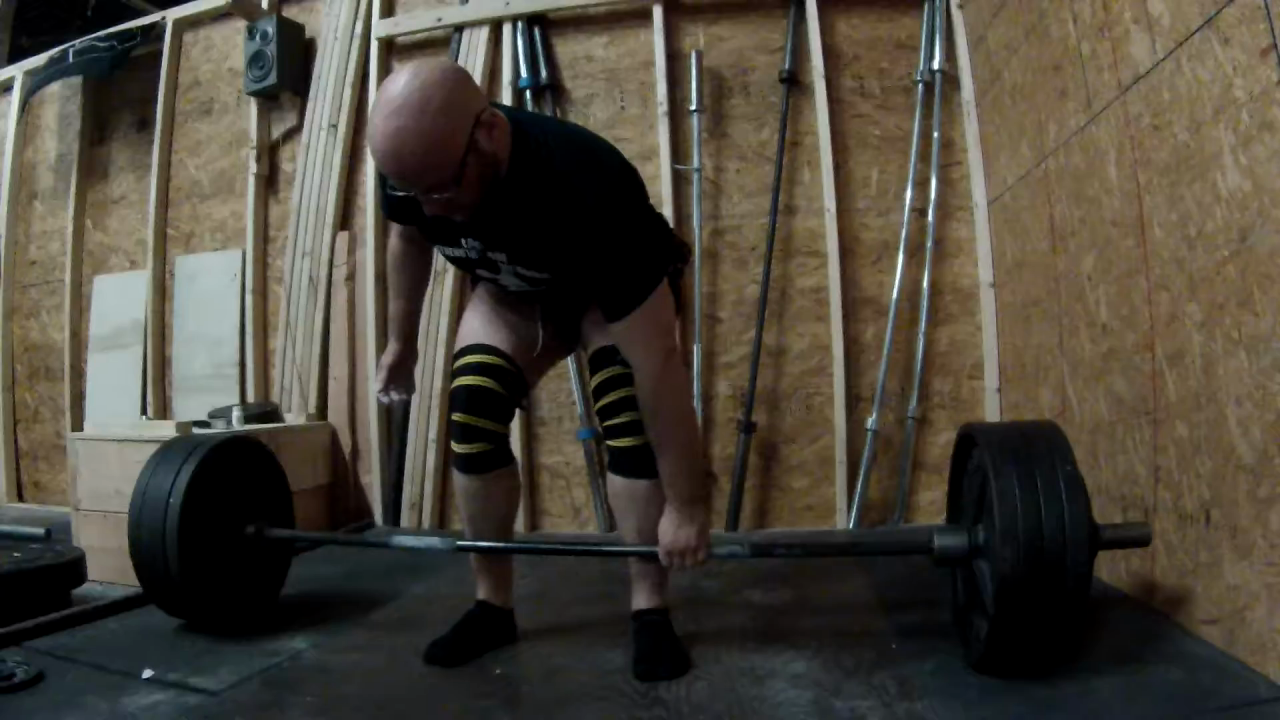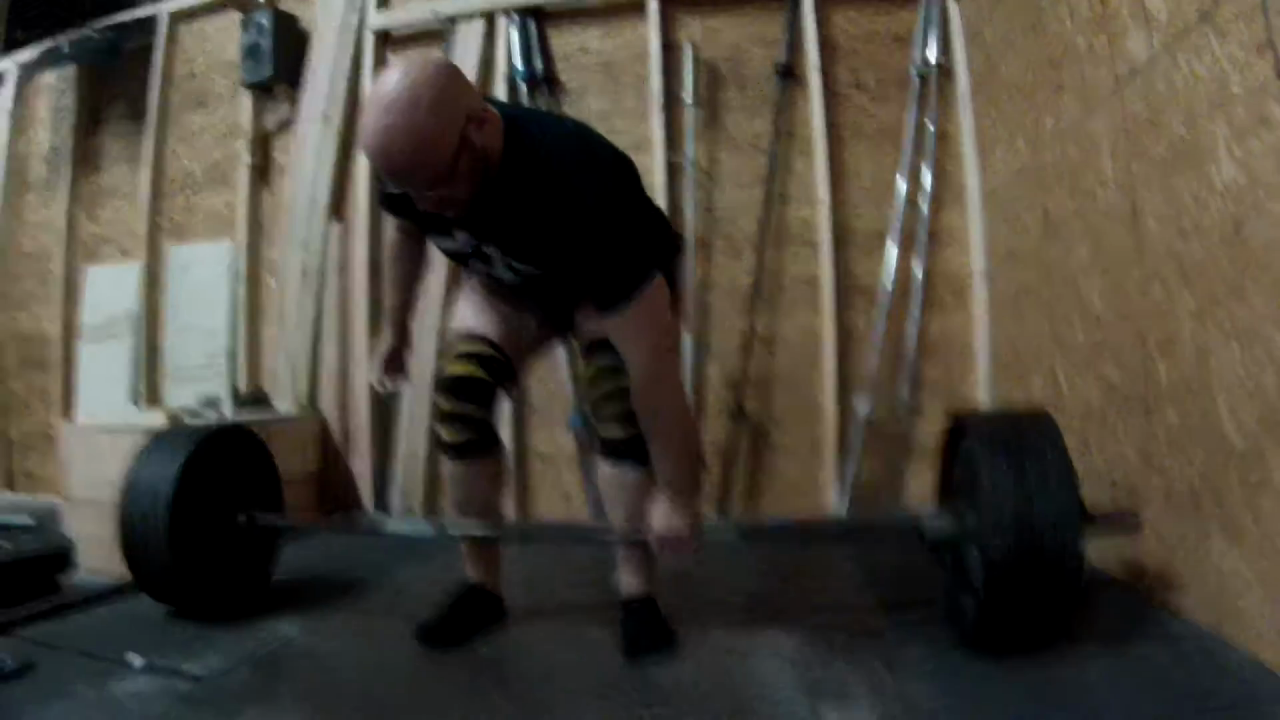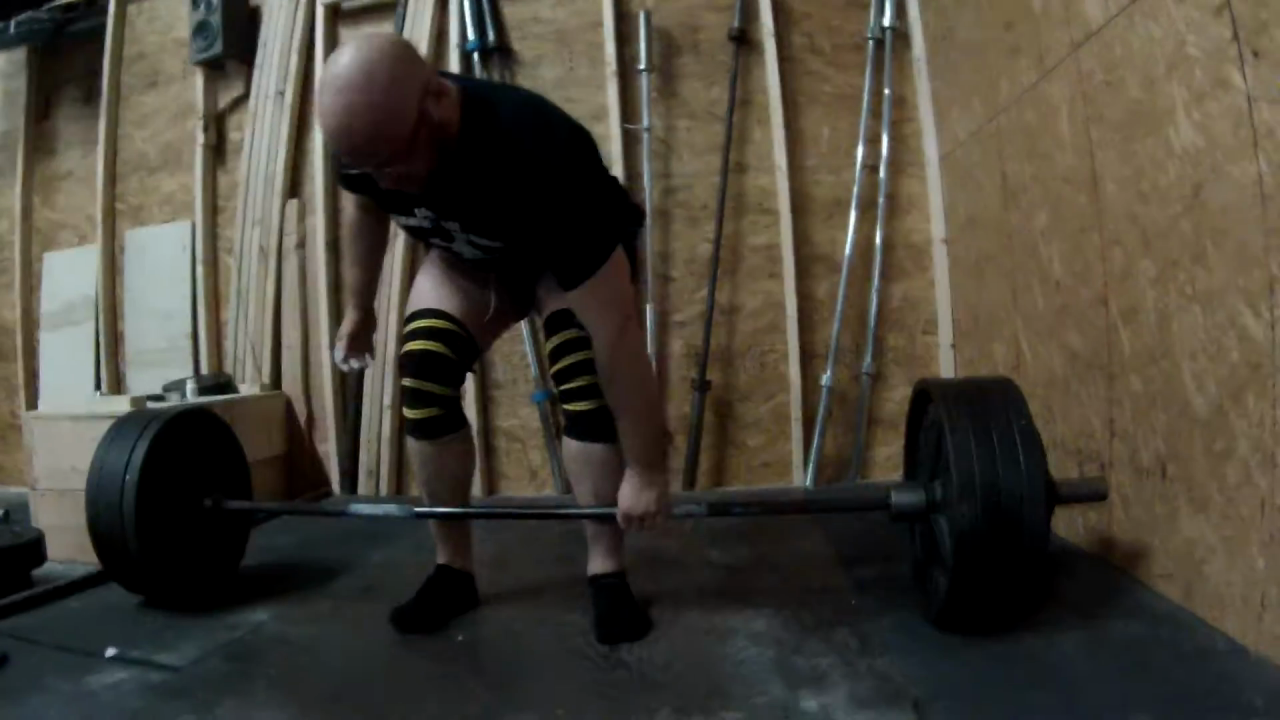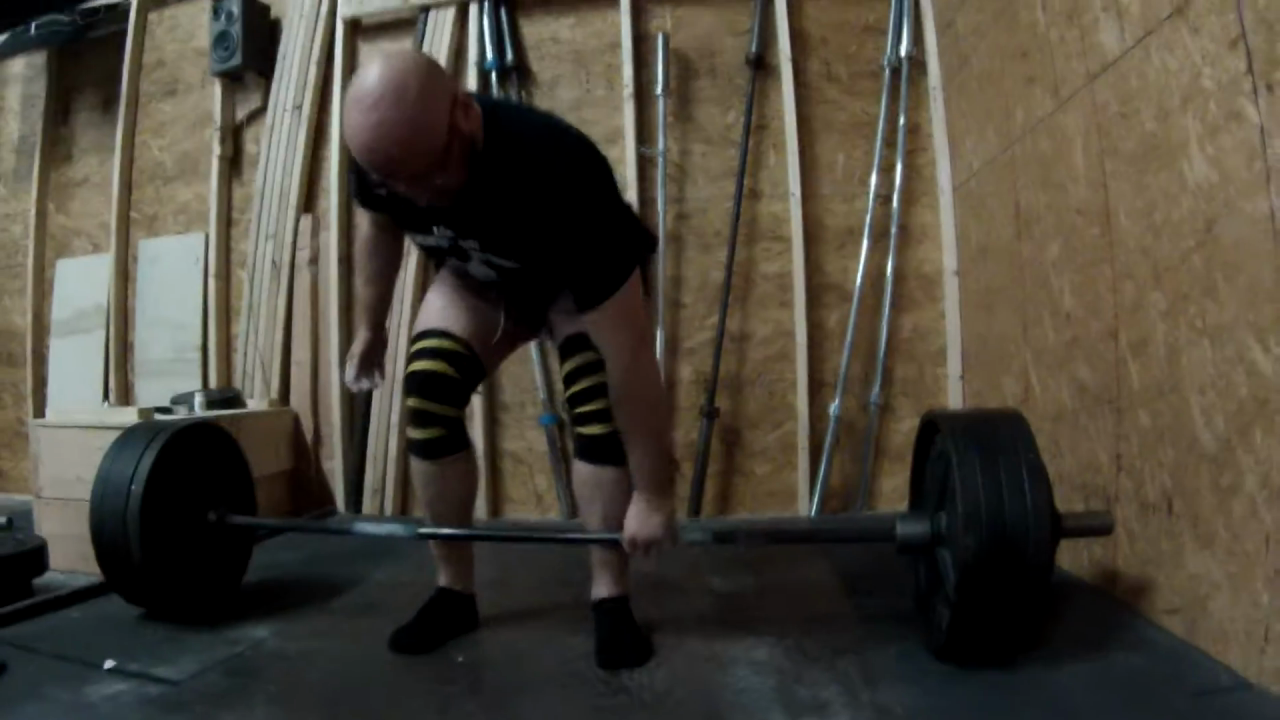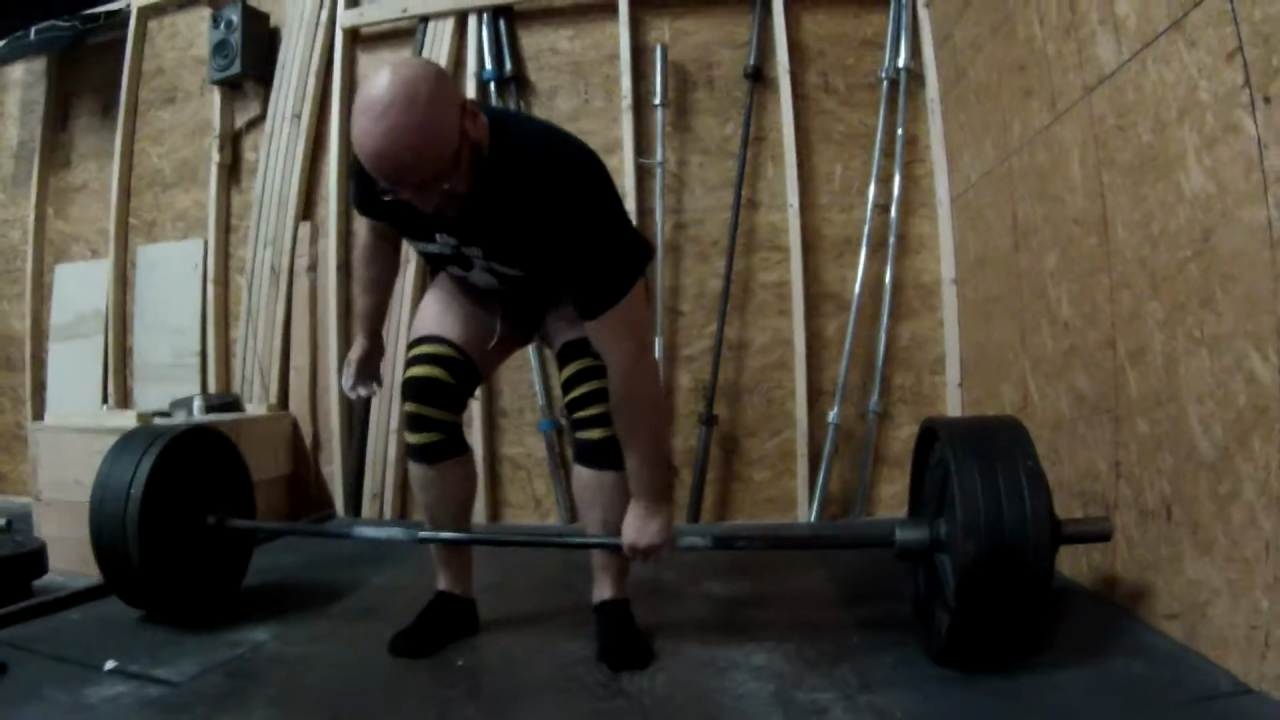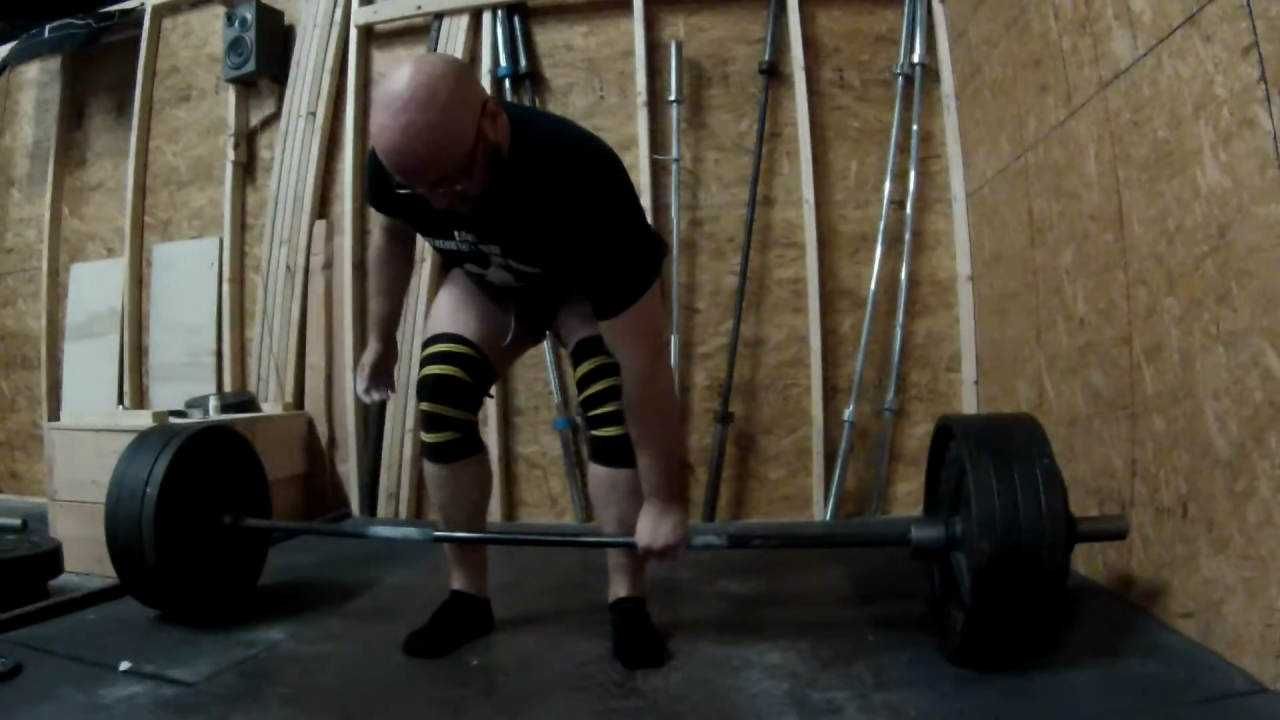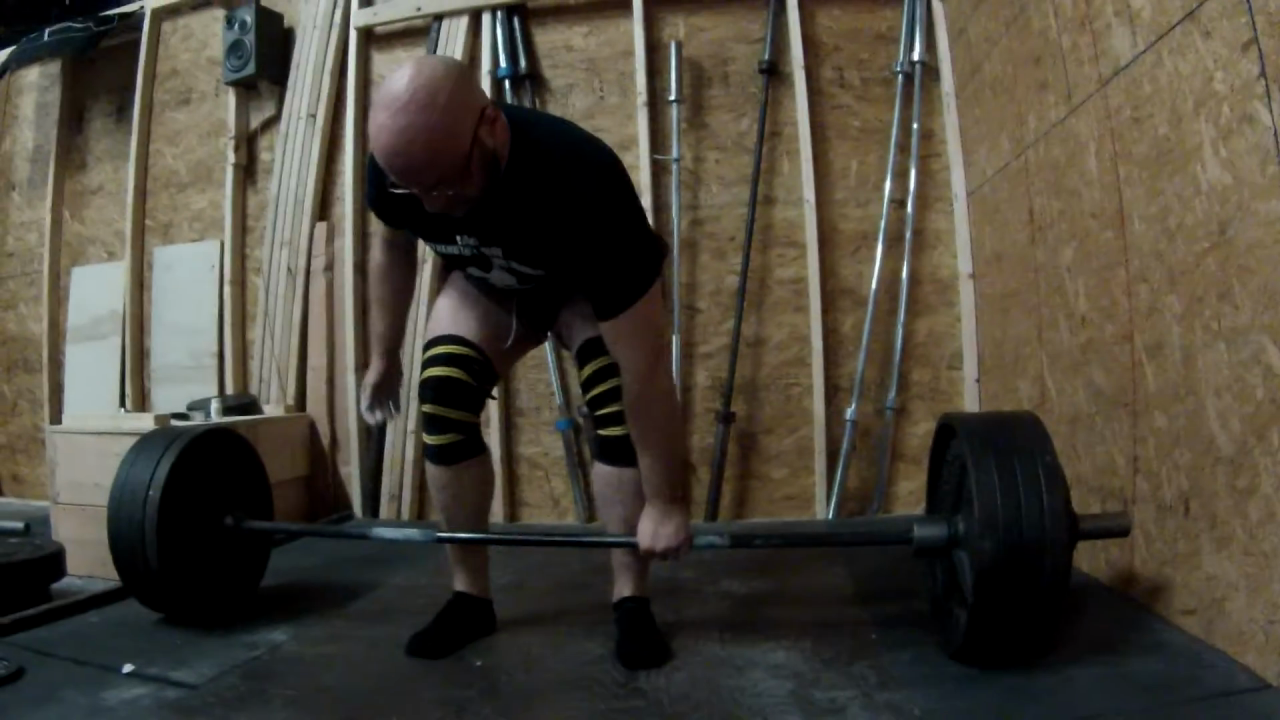
dt=0.1s
person 1, frame 1
left shoulder: (585, 190)
right shoulder: (413, 171)
left elbow: (658, 365)
right elbow: (407, 242)
left wrist: (686, 508)
right wrist: (401, 340)
left hip: (622, 289)
right hip: (514, 292)
left knee: (628, 423)
right knee: (470, 412)
left ankle: (649, 610)
right ankle: (493, 605)
person 1, frame 2
left shoulder: (581, 185)
right shoulder: (408, 161)
left elbow: (652, 356)
right elbow: (406, 233)
left wrist: (677, 495)
right wrist: (396, 328)
left hip: (617, 278)
right hip: (506, 280)
left knee: (619, 404)
right knee: (458, 398)
left ankle: (636, 592)
right ankle: (481, 588)
person 1, frame 3
left shoulder: (537, 156)
right shoulder: (364, 139)
left elbow: (616, 329)
right elbow: (363, 208)
left wrist: (646, 471)
right wrist: (358, 307)
left hip: (574, 256)
right hip: (467, 257)
left knee: (585, 383)
right knee: (421, 377)
left ankle: (606, 572)
right ankle: (454, 571)
person 1, frame 4
left shoulder: (557, 174)
right shoulder: (385, 159)
left elbow: (630, 351)
right elbow: (378, 225)
left wrist: (653, 496)
right wrist: (370, 326)
left hip: (586, 278)
right hip: (477, 277)
left knee: (598, 404)
right knee: (427, 398)
left ankle: (609, 597)
right ankle: (454, 592)
person 1, frame 5
left shoulder: (563, 184)
right shoulder: (382, 165)
left elbow: (630, 357)
right elbow: (375, 232)
left wrist: (650, 502)
right wrist: (367, 332)
left hip: (574, 287)
right hip: (471, 284)
left knee: (599, 413)
right knee: (424, 403)
left ankle: (610, 602)
right ankle: (454, 594)
person 1, frame 6
left shoulder: (581, 182)
right shoulder: (396, 162)
left elbow: (644, 359)
right elbow: (390, 233)
left wrist: (663, 503)
right wrist: (380, 336)
left hip: (588, 284)
right hip: (484, 280)
left knee: (614, 409)
right knee: (439, 402)
left ankle: (626, 600)
right ankle: (468, 594)
person 1, frame 7
left shoulder: (581, 186)
right shoulder: (396, 170)
left elbow: (646, 361)
right elbow: (392, 250)
left wrist: (666, 504)
right wrist: (384, 355)
left hip: (587, 285)
right hip: (484, 284)
left knee: (618, 404)
right knee: (441, 405)
left ankle: (631, 601)
right ankle: (470, 595)
